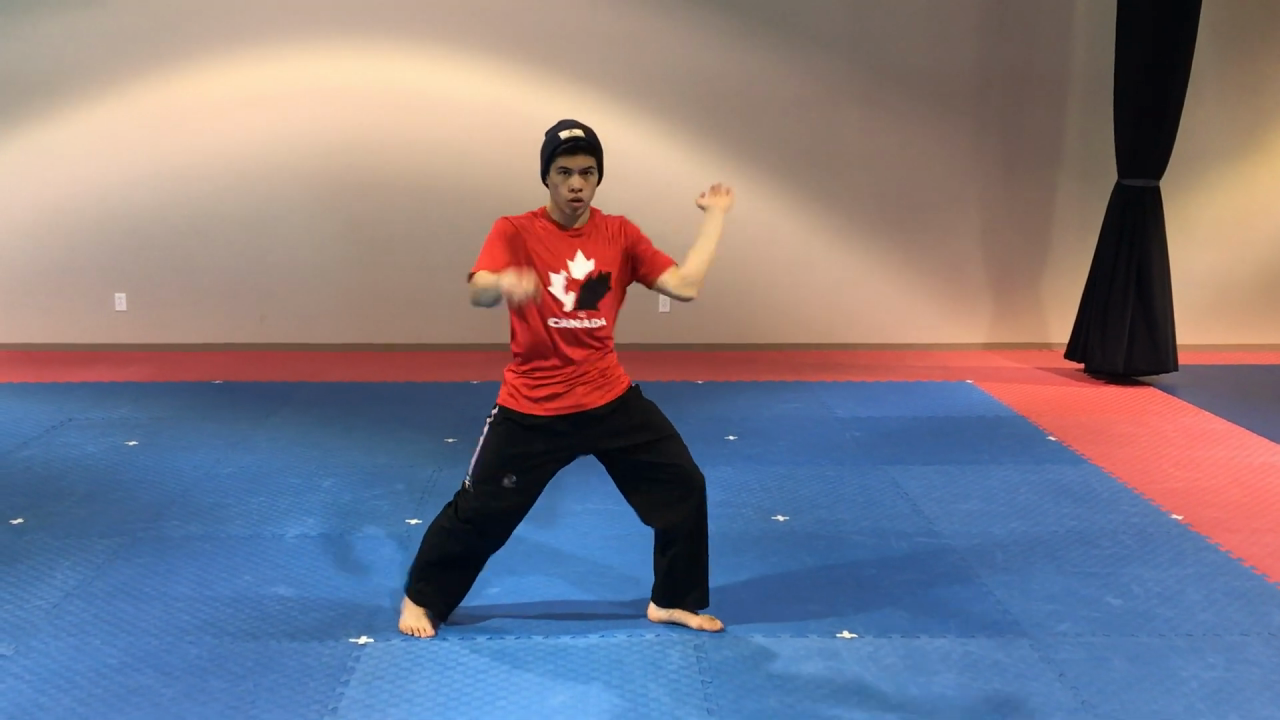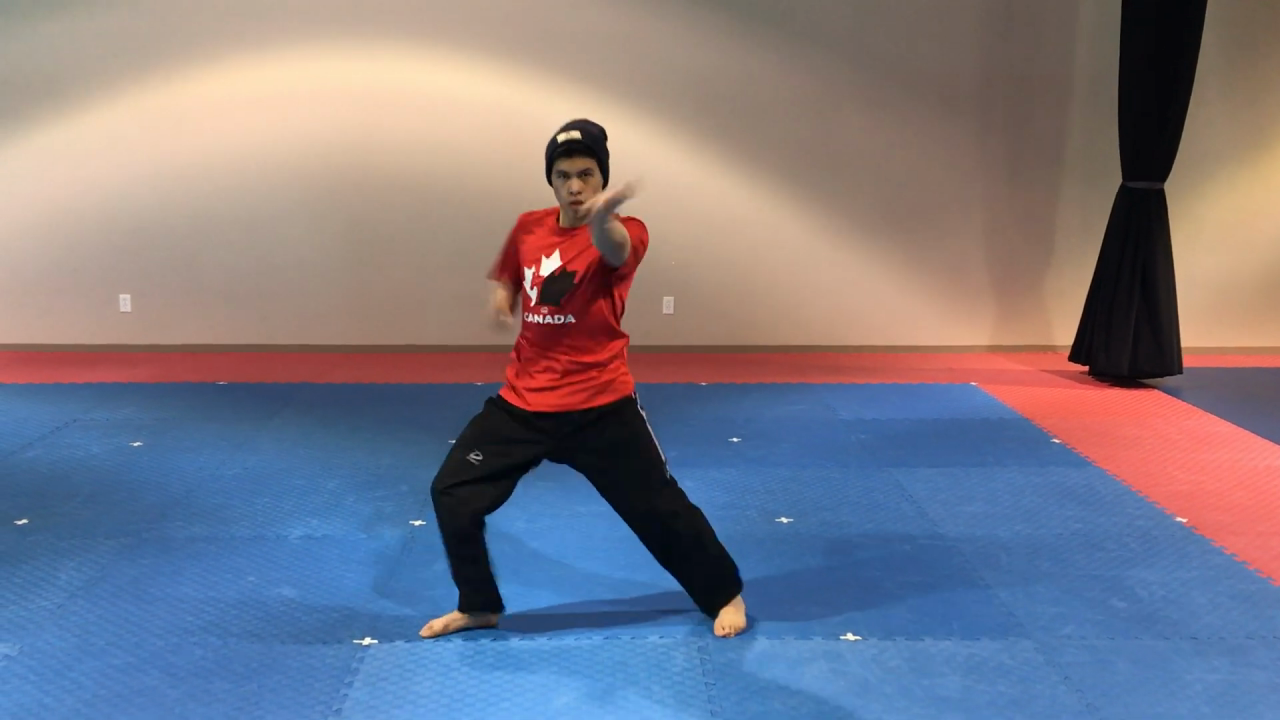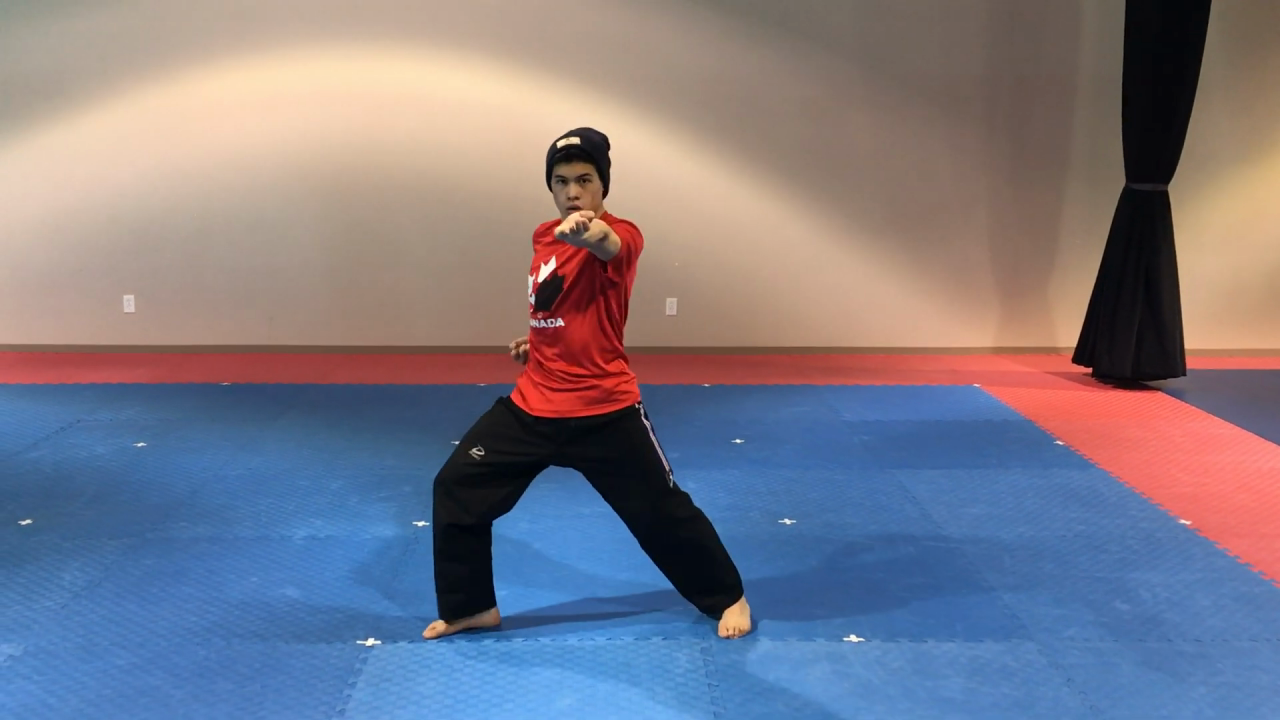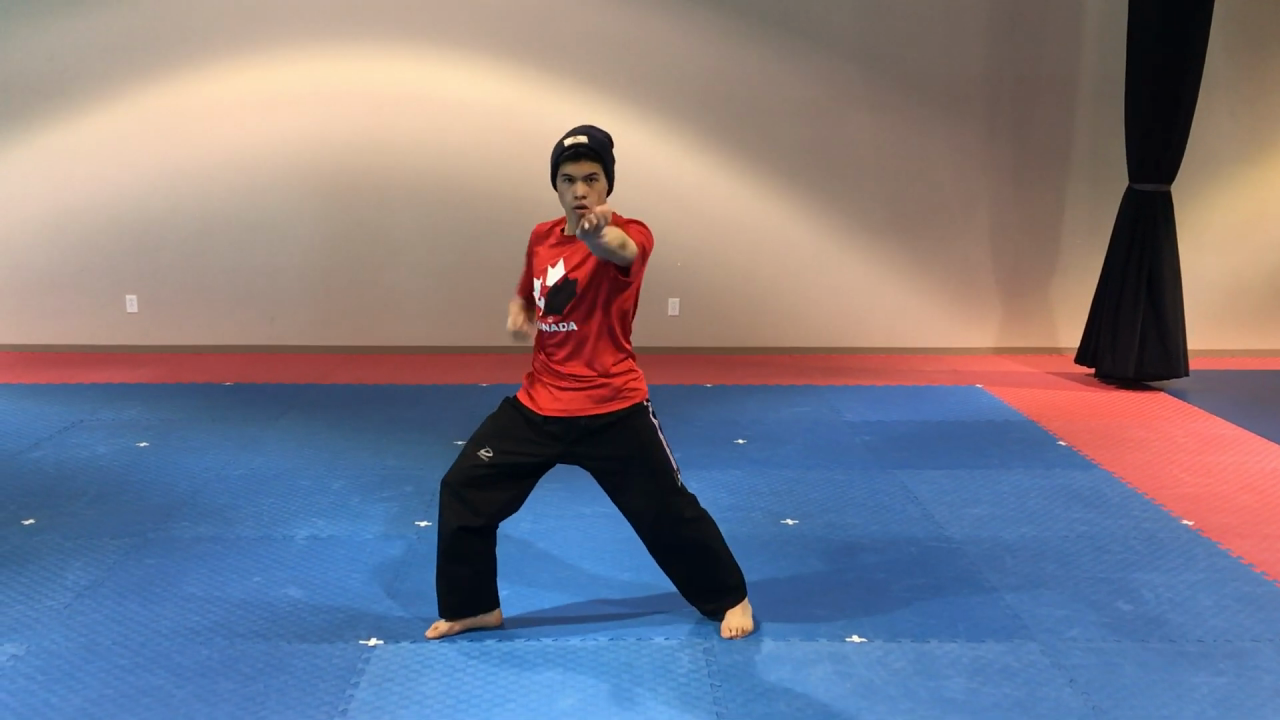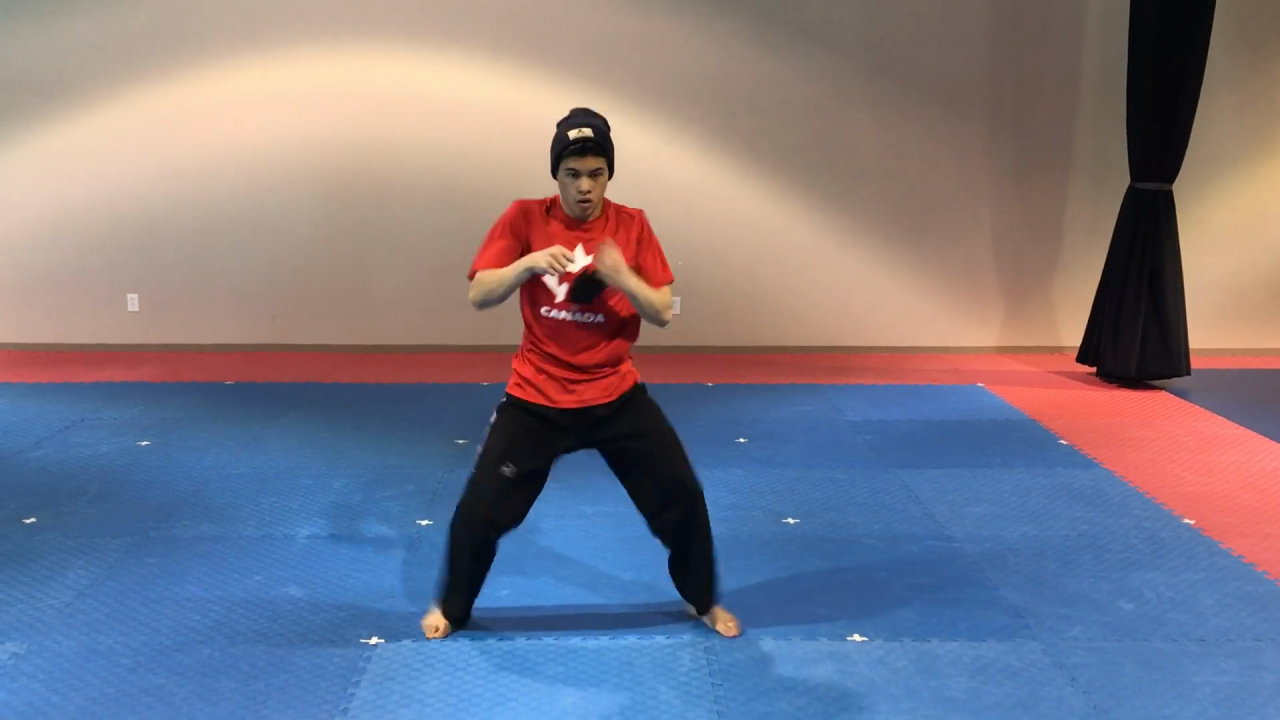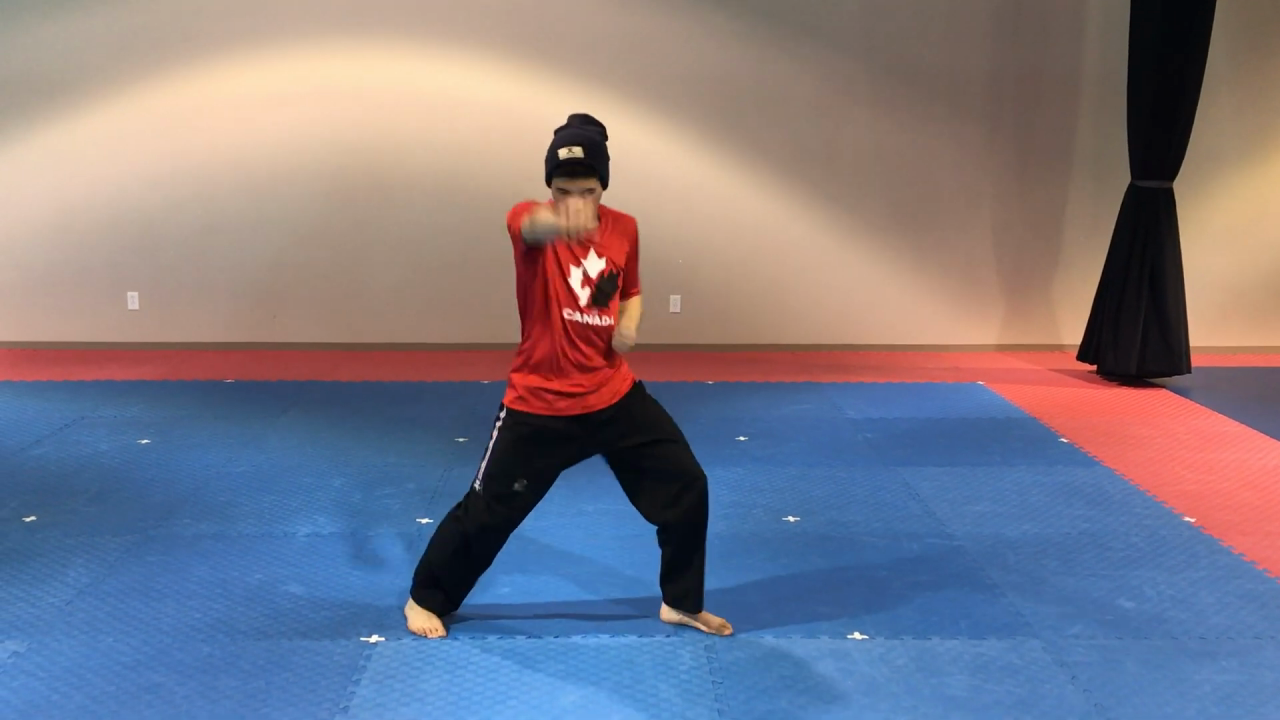
dt=0.2s
person 1, frame 1
left shoulder: (619, 233)
right shoulder: (514, 231)
left elbow: (685, 286)
right elbow: (480, 291)
left wrist: (715, 217)
right wrist: (505, 283)
left hip: (609, 400)
right hip: (530, 406)
left knee: (684, 486)
right knee: (480, 509)
left ankle: (674, 600)
right ankle: (423, 598)
person 1, frame 2
left shoulder: (628, 233)
right shoulder: (527, 227)
left elbow: (613, 248)
right elbow: (503, 282)
left wrist: (604, 215)
right wrist: (503, 303)
left hip: (601, 406)
right hip: (522, 403)
left knee: (658, 507)
right knee: (453, 490)
left ankle: (725, 596)
right ankle: (480, 605)
person 1, frame 3
left shoulder: (621, 236)
right shoulder: (543, 235)
left elbow: (603, 245)
left wrist: (584, 231)
right wrist: (530, 337)
left hip: (605, 411)
right hip: (531, 405)
left knee: (662, 512)
right knee: (455, 487)
left ankle: (728, 597)
right ankle: (472, 606)
person 1, frame 4
left shoulder: (629, 232)
right shoulder: (542, 238)
left elbow: (623, 262)
left wrist: (600, 228)
right wrist: (519, 320)
left hip: (615, 409)
right hip: (537, 405)
left knee: (668, 509)
right knee: (462, 487)
left ankle: (730, 599)
right ankle: (473, 606)
person 1, frame 5
left shoulder: (633, 224)
right shoulder: (525, 217)
left elbow: (662, 310)
right elbow: (480, 294)
left wrist: (625, 280)
right wrist: (530, 263)
left hip: (616, 394)
right hip: (537, 399)
left knee: (679, 491)
right knee: (487, 502)
left ankle: (702, 600)
right ankle: (451, 606)
person 1, frame 6
left shoulder: (622, 228)
right shoulder: (532, 221)
right elbow: (532, 224)
left wrist: (629, 323)
right wrist: (561, 217)
left hip: (614, 397)
right hip: (539, 403)
left knee: (684, 487)
right knee: (486, 508)
left ankle: (682, 601)
right ankle: (427, 597)
